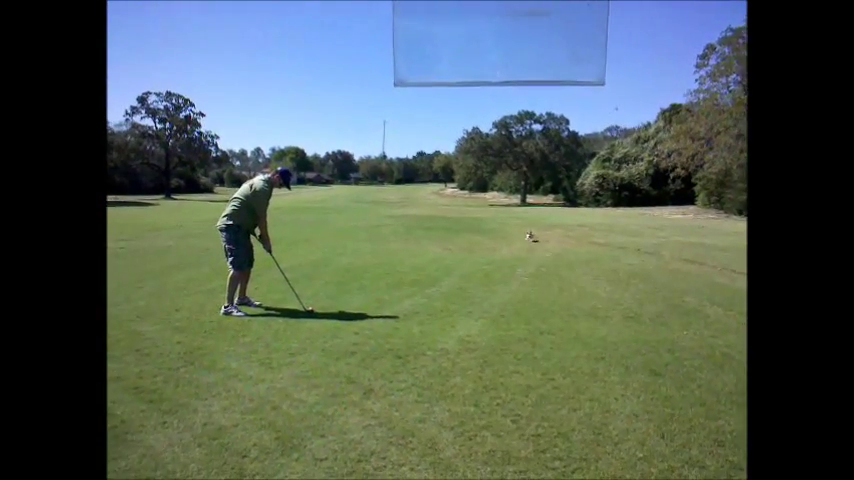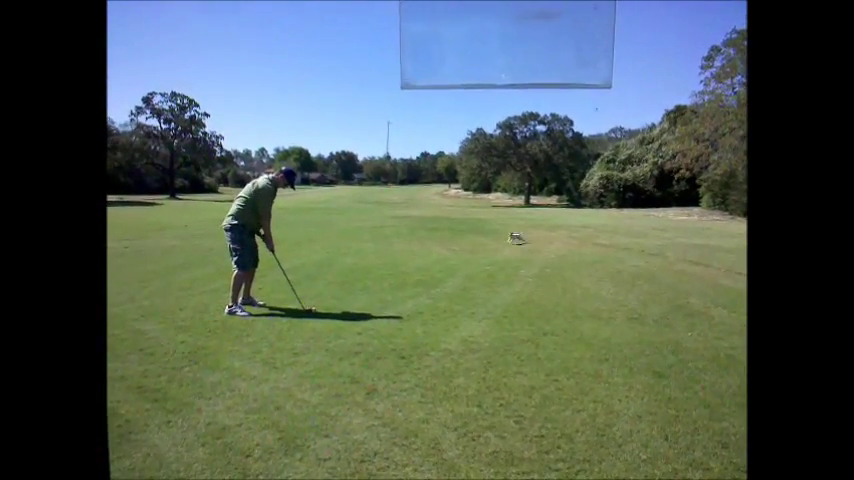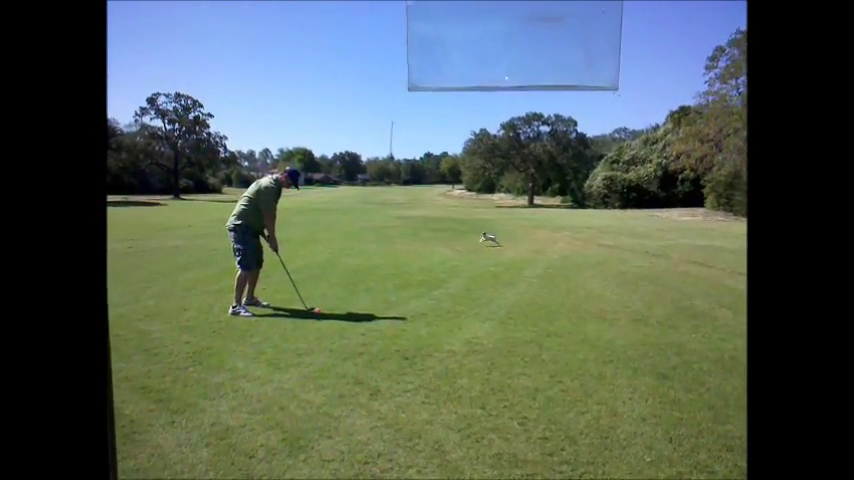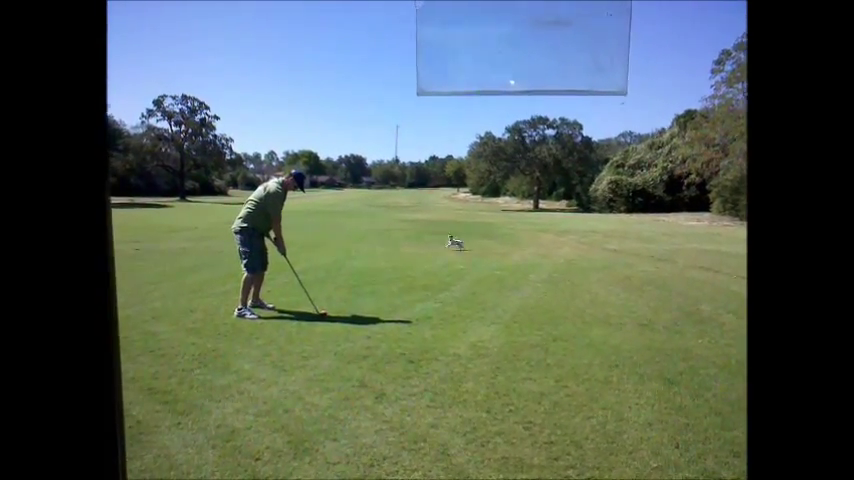
dt=0.3s
person 1, frame 1
left shoulder: (261, 182)
right shoulder: (262, 187)
left elbow: (259, 215)
right elbow: (262, 217)
left wrist: (262, 235)
right wrist: (266, 239)
left hip: (240, 226)
right hip: (232, 226)
left knee: (247, 263)
right knee: (238, 266)
left ankle: (242, 297)
right ankle: (228, 306)
person 1, frame 2
left shoulder: (269, 185)
right shoulder: (265, 186)
left elbow: (266, 214)
right elbow: (264, 215)
left wrist: (266, 235)
right wrist: (269, 238)
left hip: (246, 227)
right hip: (237, 226)
left knee: (252, 263)
right knee: (242, 266)
left ankle: (245, 297)
right ankle: (232, 305)
person 1, frame 3
left shoulder: (275, 186)
right shoulder: (268, 186)
left elbow: (272, 214)
right elbow: (267, 215)
left wrist: (270, 235)
right wrist: (272, 238)
left hip: (251, 228)
right hip: (241, 227)
left knee: (256, 264)
right knee: (246, 266)
left ankle: (249, 298)
right ankle: (236, 306)
person 1, frame 4
left shoulder: (277, 186)
right shoulder: (276, 190)
left elbow: (274, 218)
right elbow: (275, 220)
left wrist: (276, 237)
right wrist: (280, 242)
left hip: (255, 229)
right hip: (247, 229)
left knee: (261, 267)
right knee: (252, 269)
left ankle: (255, 300)
right ankle: (241, 308)
